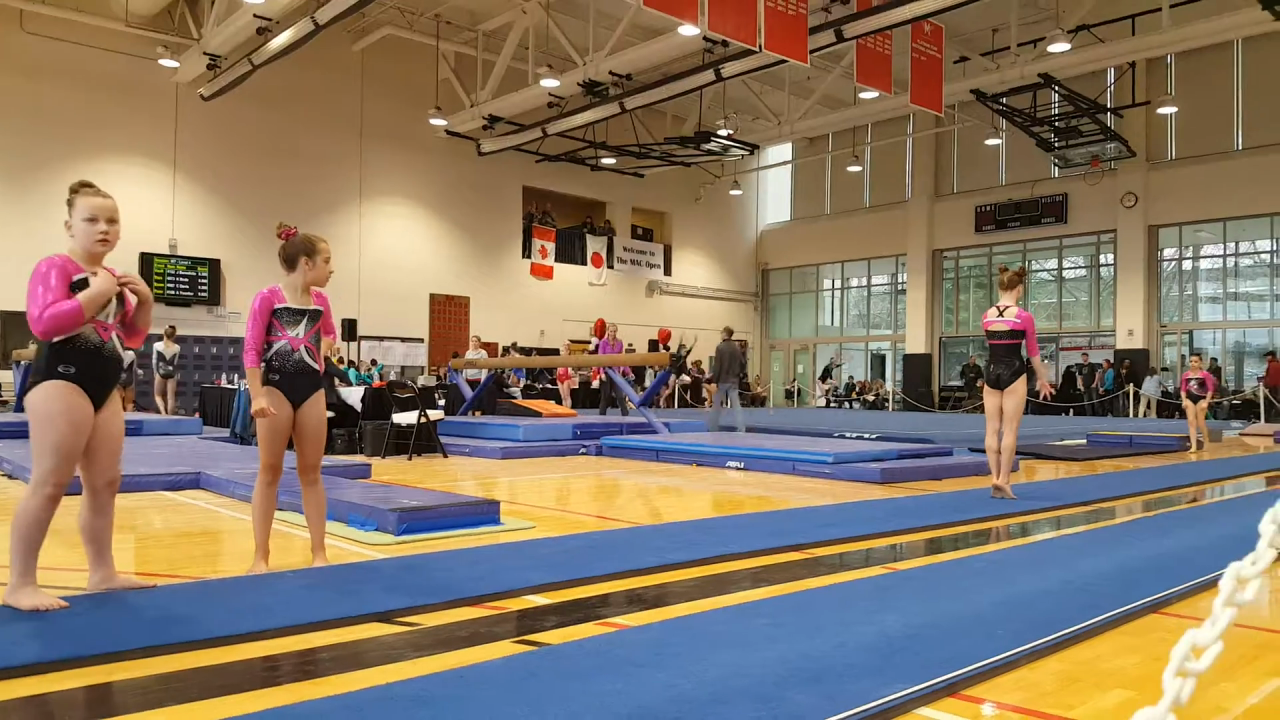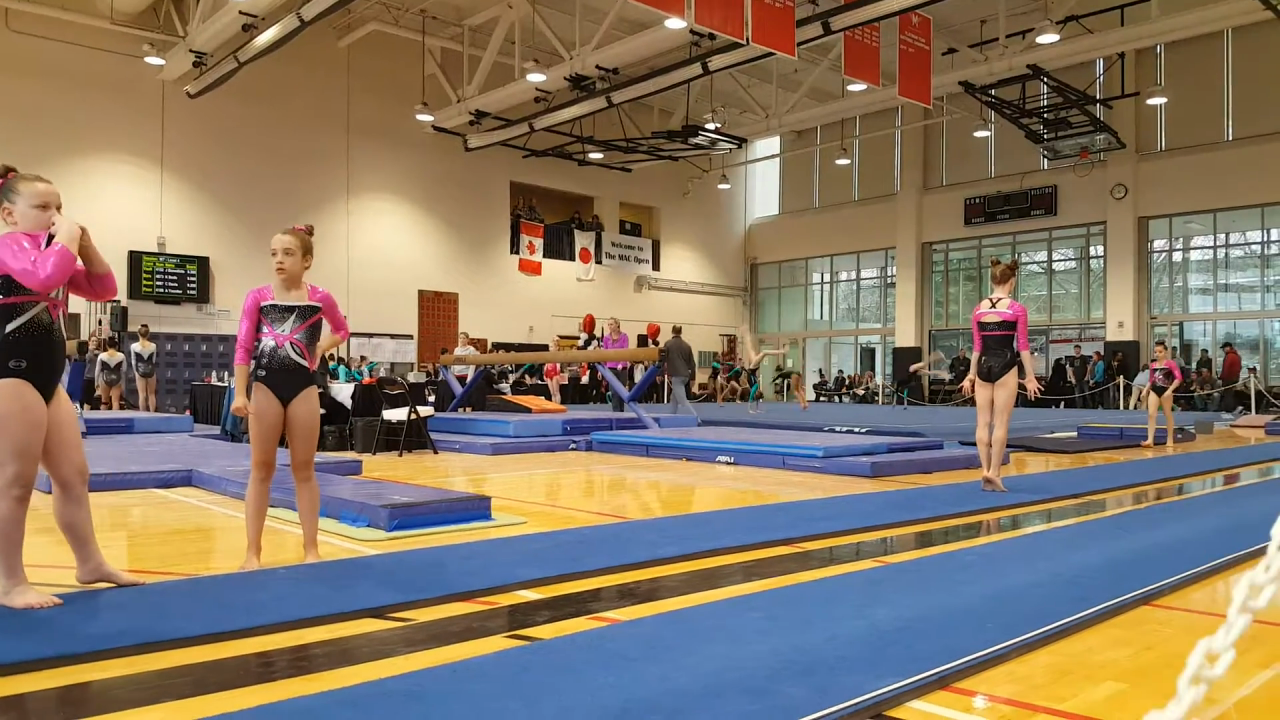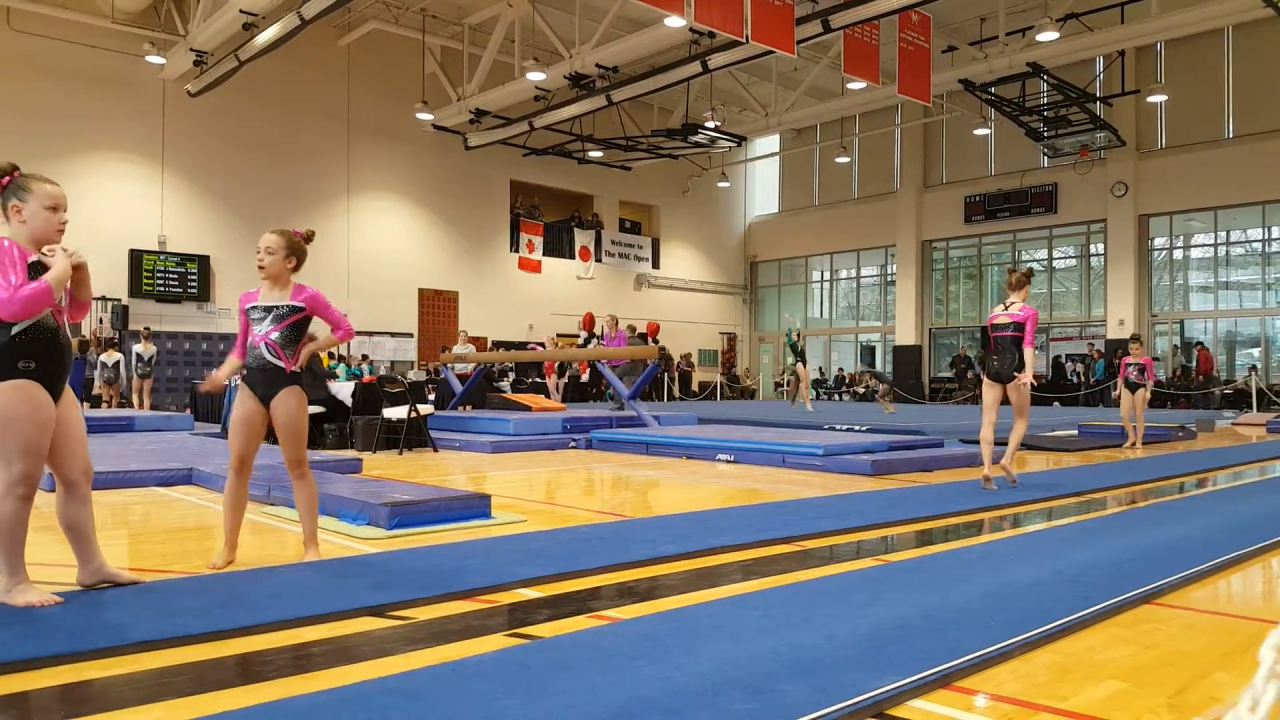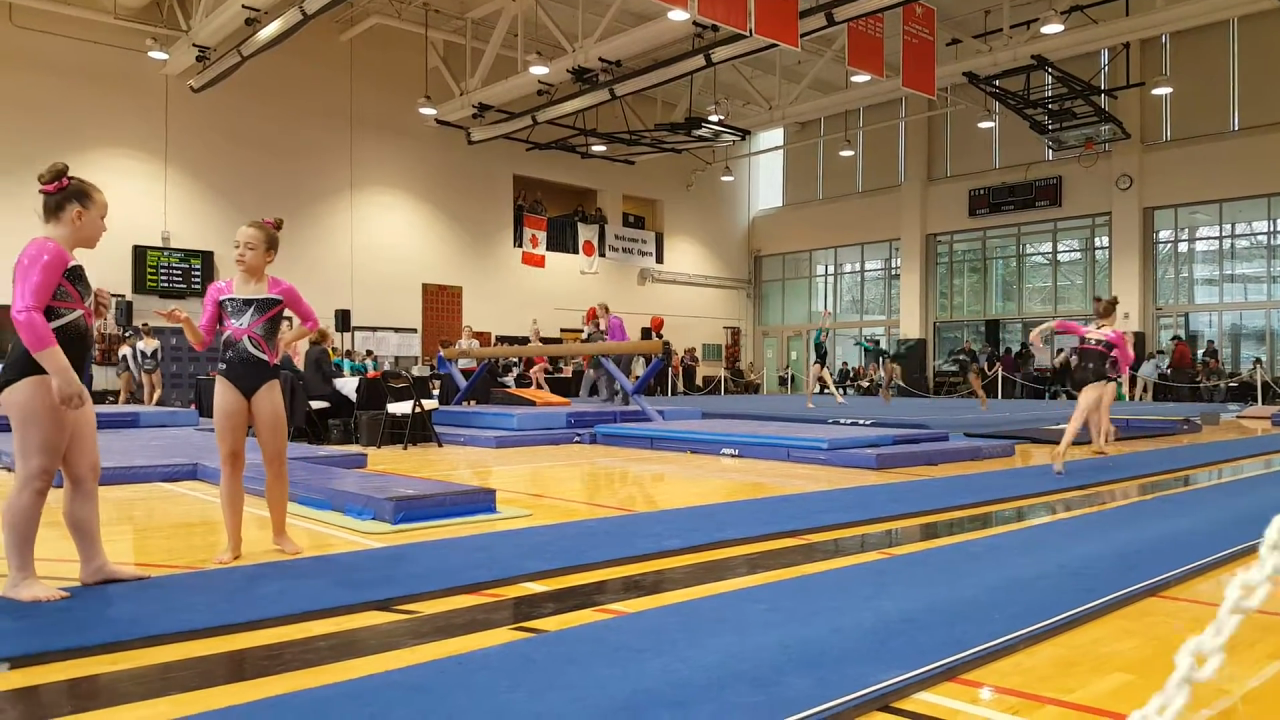
dt=0.7s
person 1, frame 1
left shoulder: (113, 278)
right shoulder: (54, 267)
left elbow: (132, 338)
right elbow: (45, 322)
left wrist: (144, 301)
right wrist: (97, 292)
left hip: (105, 389)
right hip: (60, 382)
left knee: (105, 483)
right knee: (50, 483)
left ankle: (102, 572)
right ankle: (19, 585)
person 1, frame 2
left shoulder: (52, 251)
left elbow: (103, 289)
right elbow: (45, 277)
left wrist: (85, 243)
right wrist: (66, 236)
left hip: (48, 379)
left knee: (75, 474)
left ankle: (90, 563)
person 1, frame 3
left shoulder: (44, 258)
left elbow: (76, 312)
left wrist: (79, 276)
right wrist: (57, 274)
left hip: (54, 379)
left knee: (78, 474)
left ankle: (91, 565)
person 1, frame 4
left shoulder: (64, 259)
right shoulder: (44, 251)
left wrist: (93, 309)
right wrist: (62, 373)
left hip: (62, 377)
right hip: (37, 377)
left knee: (86, 472)
right knee: (36, 476)
left ankle: (94, 564)
person 2, frame 1
left shoulder: (321, 301)
right shoulder: (267, 299)
right elbow: (251, 351)
left wrist: (321, 354)
right wrist: (257, 396)
left hip: (312, 389)
right hip: (276, 388)
left knee: (311, 473)
right knee: (269, 472)
left ankle: (319, 553)
right ankle: (261, 556)
person 2, frame 2
left shoulder: (320, 298)
right shoulder: (257, 297)
left elbow: (341, 330)
right elbow: (243, 349)
left wrist: (320, 349)
right wrist: (240, 393)
left hip: (304, 386)
right hip: (266, 385)
left knee: (304, 469)
right knee: (262, 469)
left ankle: (311, 548)
right ankle: (253, 551)
person 2, frame 3
left shoulder: (307, 297)
right shoulder: (247, 299)
left elbow: (345, 330)
right elbow: (241, 349)
left wrist: (310, 348)
right wrist: (224, 372)
left hip: (287, 385)
right hip: (250, 384)
left knee: (297, 468)
right knee: (238, 465)
left ankle: (311, 545)
right ankle: (228, 546)
person 2, frame 4
left shoulder: (282, 290)
right shoulder: (218, 290)
left elbow: (311, 321)
right elbow: (202, 341)
left wrist: (284, 340)
right wrist: (184, 322)
left hip: (266, 378)
right hip: (228, 378)
left knee: (276, 461)
right knee: (230, 461)
left ankle: (280, 532)
right ankle: (233, 541)
person 3, frame 1
left shoulder: (987, 317)
right shoulder: (1024, 317)
right elbow: (1033, 351)
right wrist: (1043, 379)
left hip: (992, 373)
right hip: (1014, 373)
left knee: (992, 430)
right knee: (1009, 430)
left ankle: (995, 480)
right ankle: (1003, 480)
person 3, frame 2
left shoulder: (979, 309)
right shoulder: (1017, 309)
left elbow: (977, 345)
right elbow: (1022, 345)
left wrist: (972, 374)
right wrist: (1030, 376)
left hip: (984, 366)
right hip: (1005, 366)
left knee: (983, 423)
right knee: (1000, 423)
left ankle: (986, 473)
right ankle: (994, 473)
person 3, frame 3
left shoulder: (994, 312)
right shoulder: (1029, 312)
right elbow: (1028, 343)
right wrist: (1028, 372)
left hip: (992, 366)
right hip: (1013, 367)
left knee: (988, 422)
right knee: (1021, 418)
left ankle: (987, 470)
right ankle: (1007, 460)
person 3, frame 4
left shoulder: (1084, 330)
right shoulder: (1117, 335)
left elbow: (1062, 324)
right elbow: (1125, 363)
left wrist: (1040, 329)
right wrist: (1129, 348)
left hip: (1078, 376)
right hip: (1095, 377)
left knee: (1093, 411)
right knee: (1078, 420)
left ankle: (1098, 443)
right ankle: (1060, 451)
